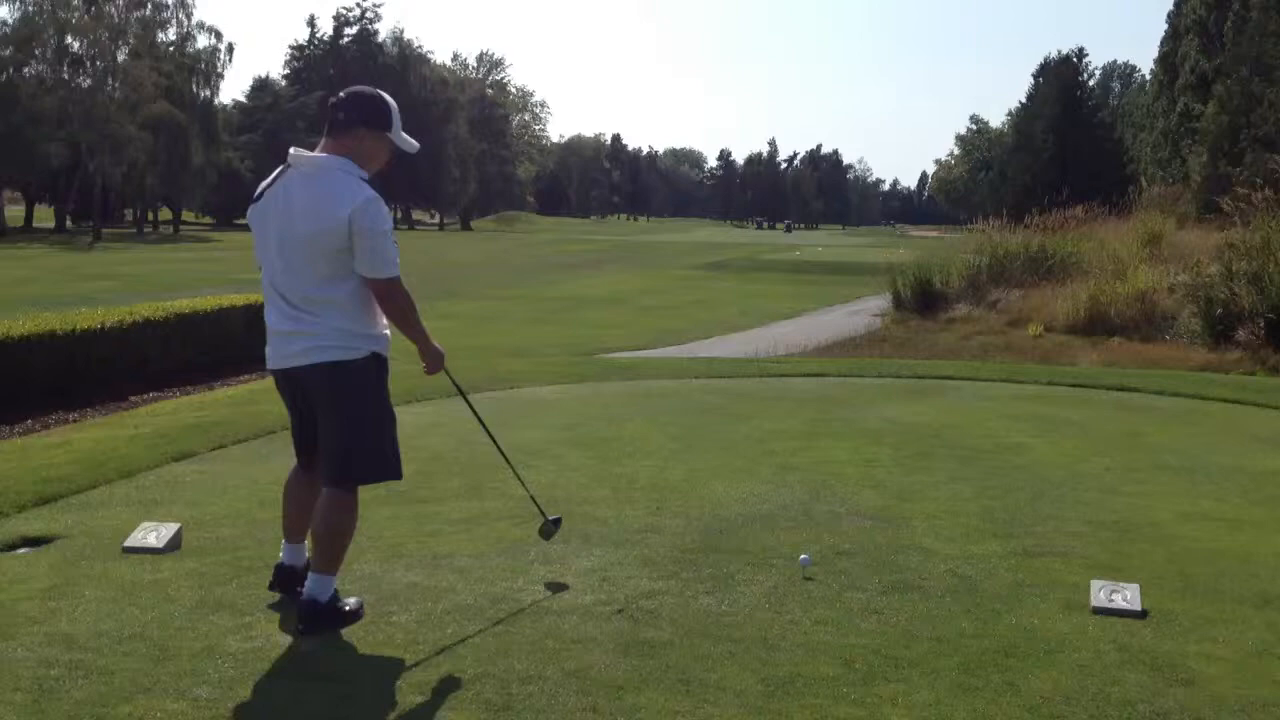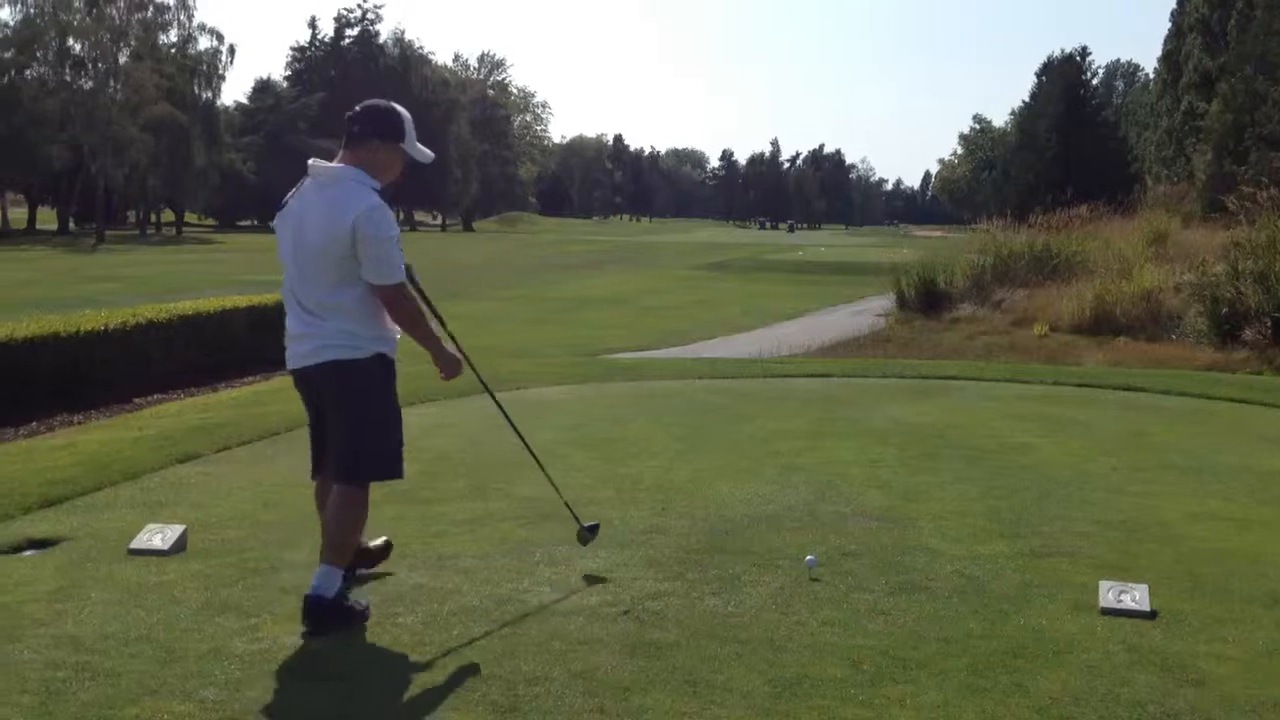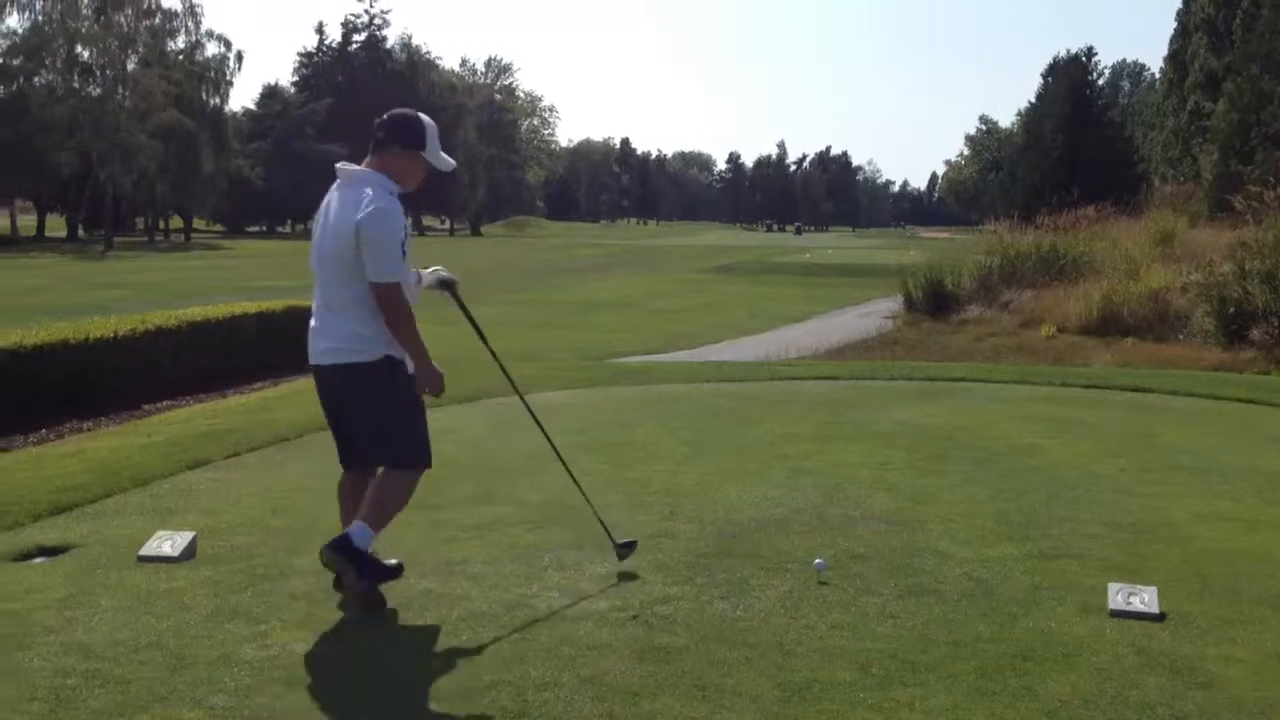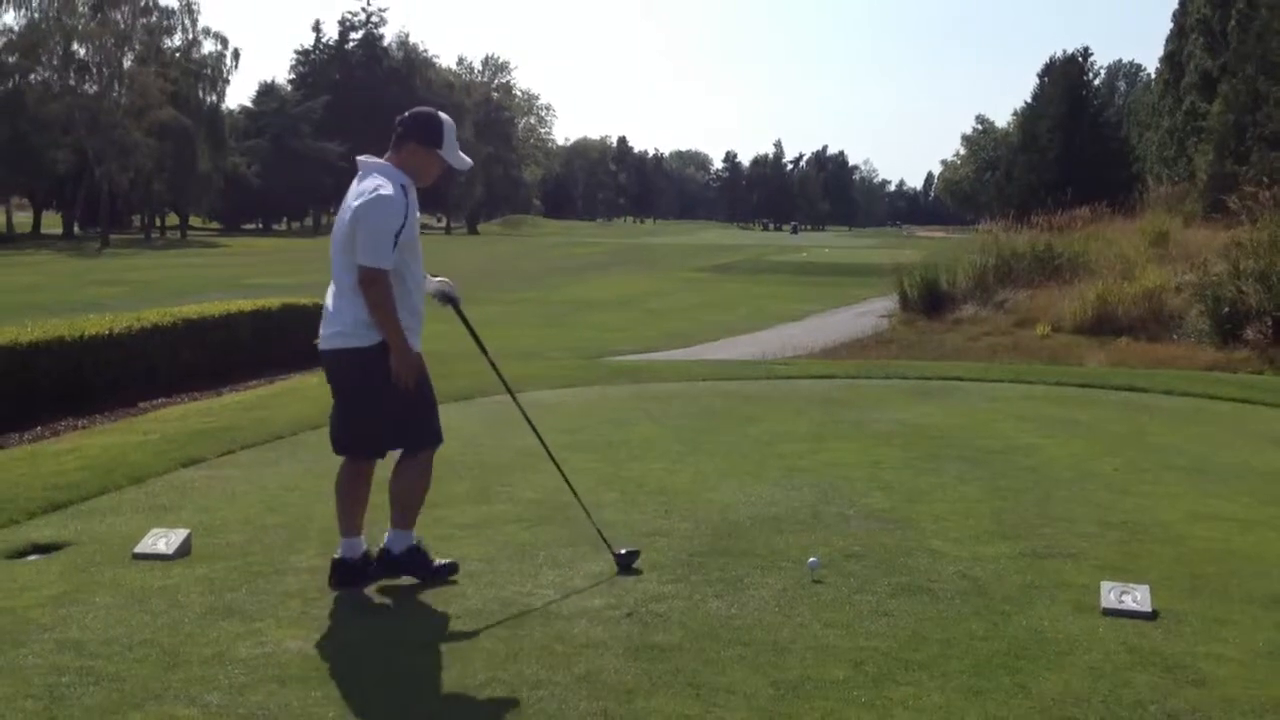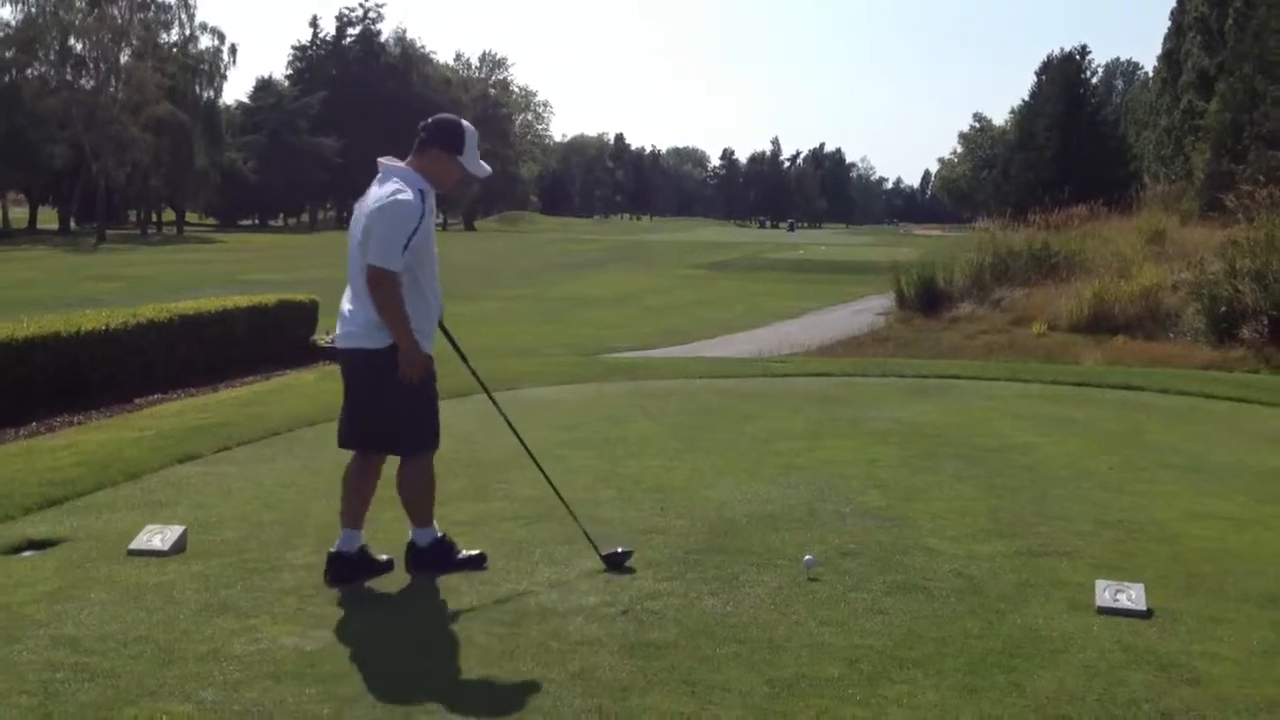
dt=0.2s
person 1, frame 1
left shoulder: (271, 187)
right shoulder: (360, 202)
right elbow: (386, 291)
right wrist: (425, 345)
left hip: (287, 354)
right hip: (346, 356)
left knee: (309, 462)
right knee: (342, 478)
left ankle: (291, 562)
right ankle: (317, 597)
person 1, frame 2
left shoulder: (299, 195)
right shoulder: (368, 210)
right elbow: (393, 298)
right wrist: (440, 351)
left hip: (306, 354)
right hip: (356, 357)
left knee: (331, 466)
right knee: (354, 478)
left ankle: (345, 550)
right ankle: (325, 595)
person 1, frame 3
left shoulder: (341, 194)
right shoulder: (380, 210)
right elbow: (386, 298)
left wrist: (418, 277)
right wrist: (423, 363)
left hip: (331, 354)
right hip: (371, 359)
left knee: (359, 462)
right knee: (406, 462)
left ankle: (355, 556)
right ankle: (352, 543)
person 1, frame 4
left shoulder: (376, 187)
right shoulder: (386, 199)
right elbow: (371, 280)
left wrist: (427, 283)
right wrist: (401, 347)
left hip: (345, 342)
right hip: (376, 347)
left knee: (360, 453)
right knee: (420, 445)
left ankle: (351, 557)
right ankle: (400, 549)
person 1, frame 5
left shoulder: (390, 188)
right shoulder: (404, 203)
right elbow: (381, 280)
left wrist: (419, 322)
right wrist: (411, 346)
left hip: (361, 340)
right hip: (388, 346)
left knee: (370, 450)
right knee: (415, 449)
left ankle: (349, 552)
right ankle: (425, 545)
